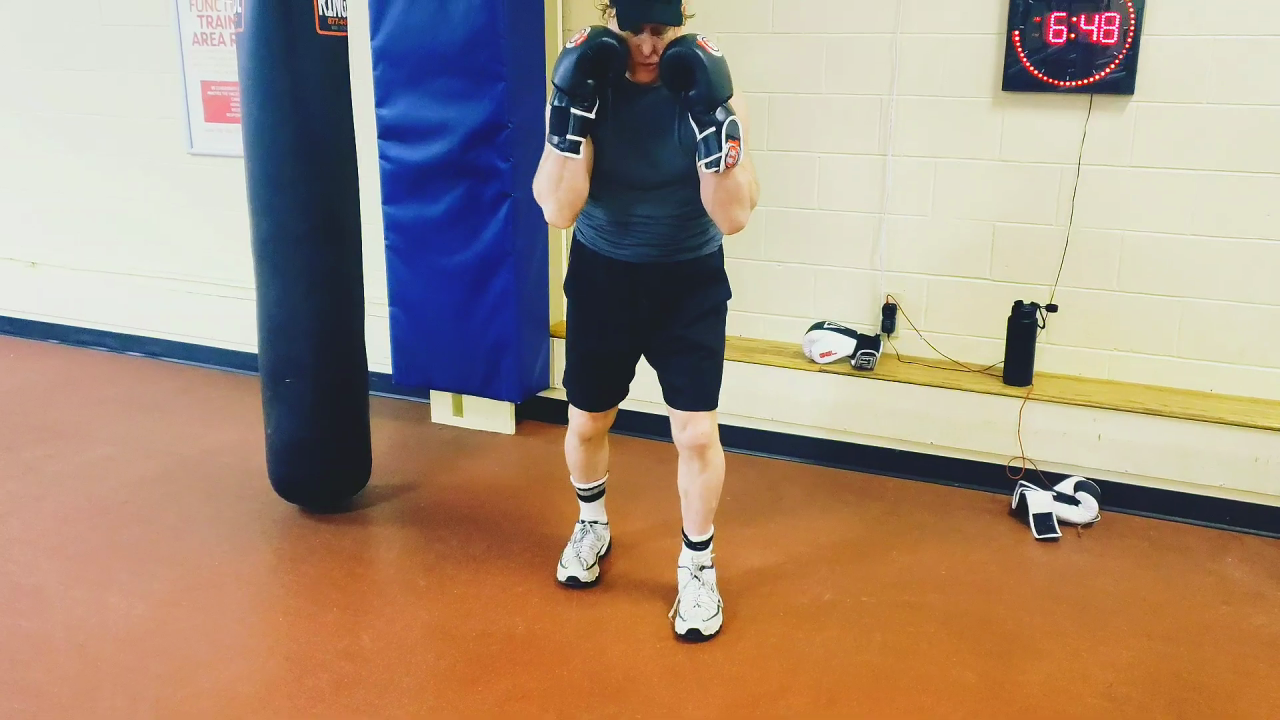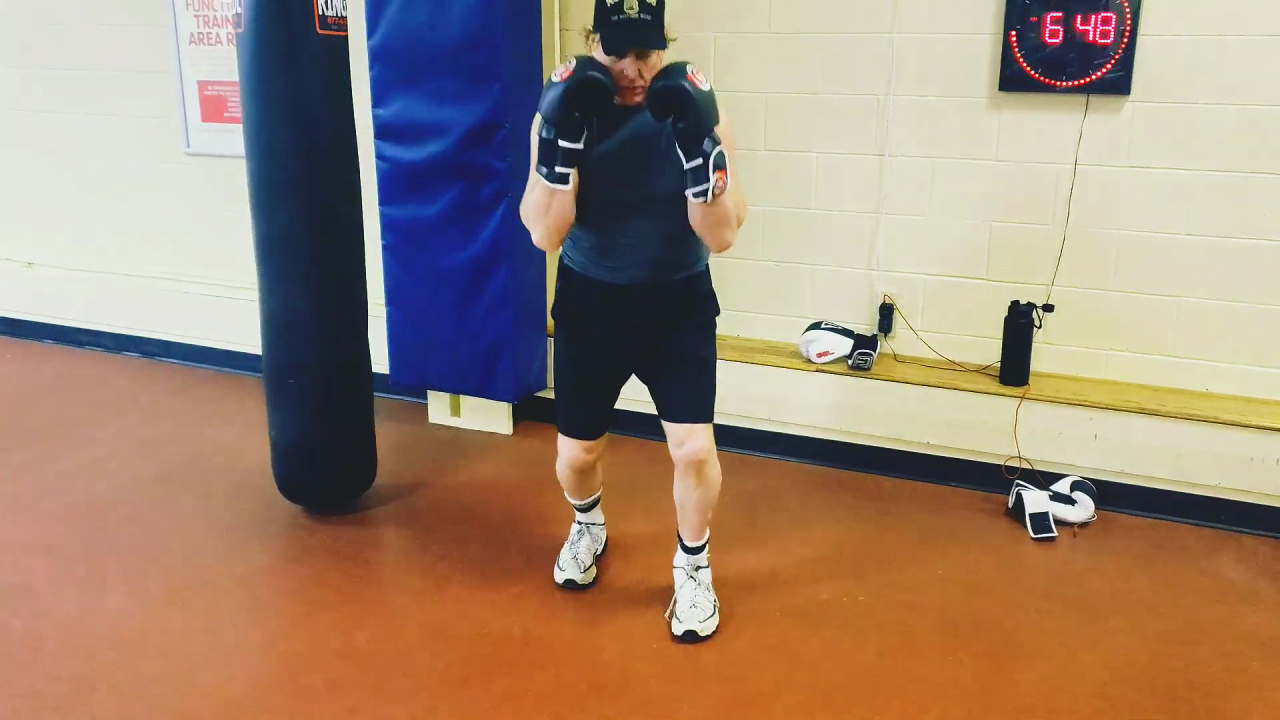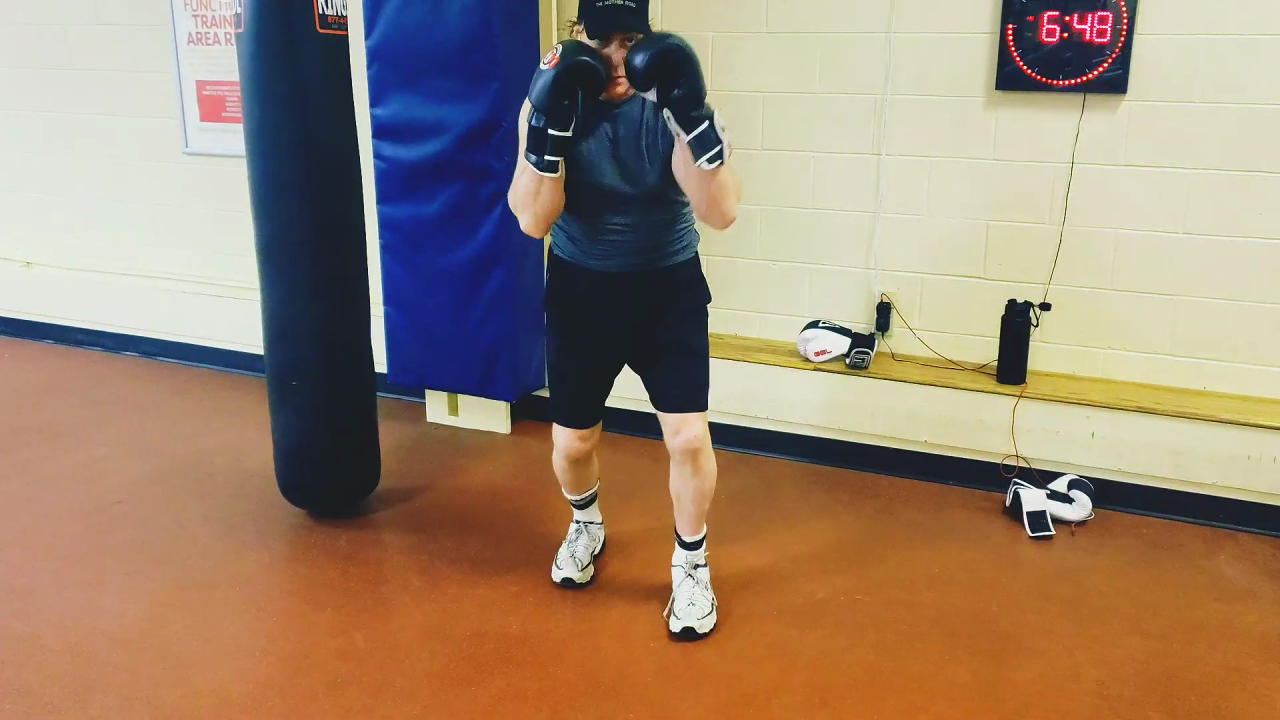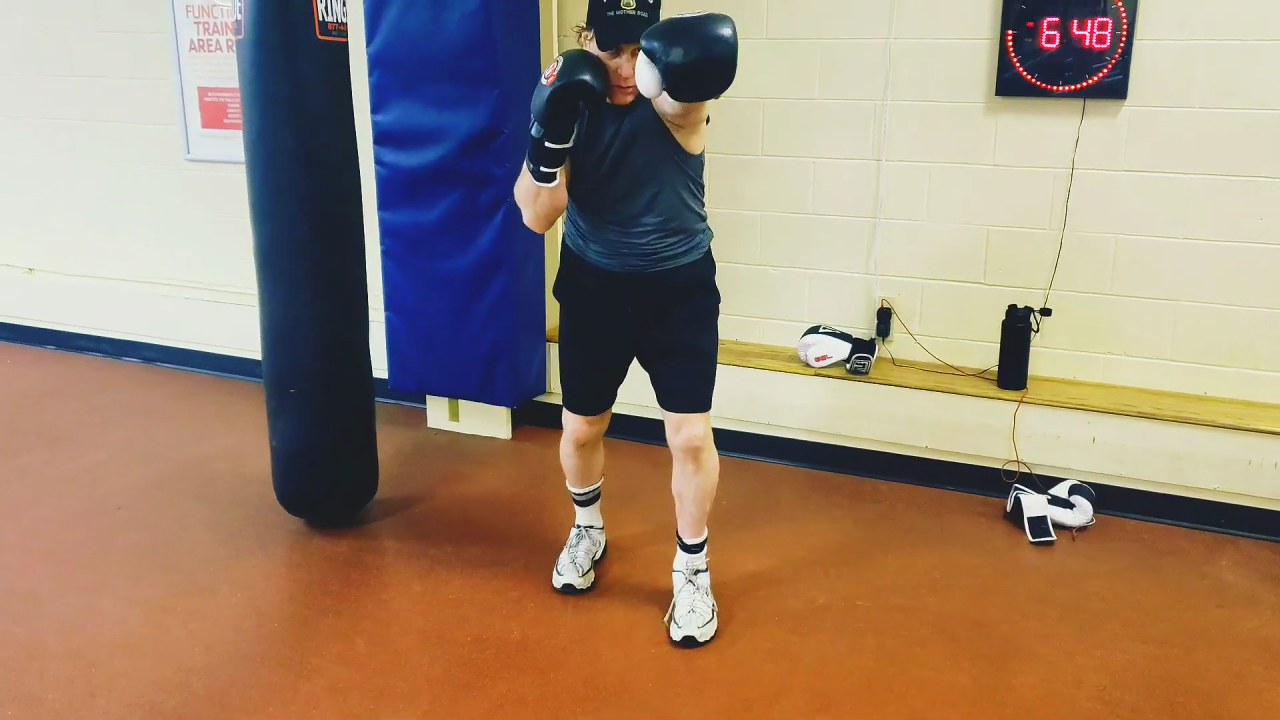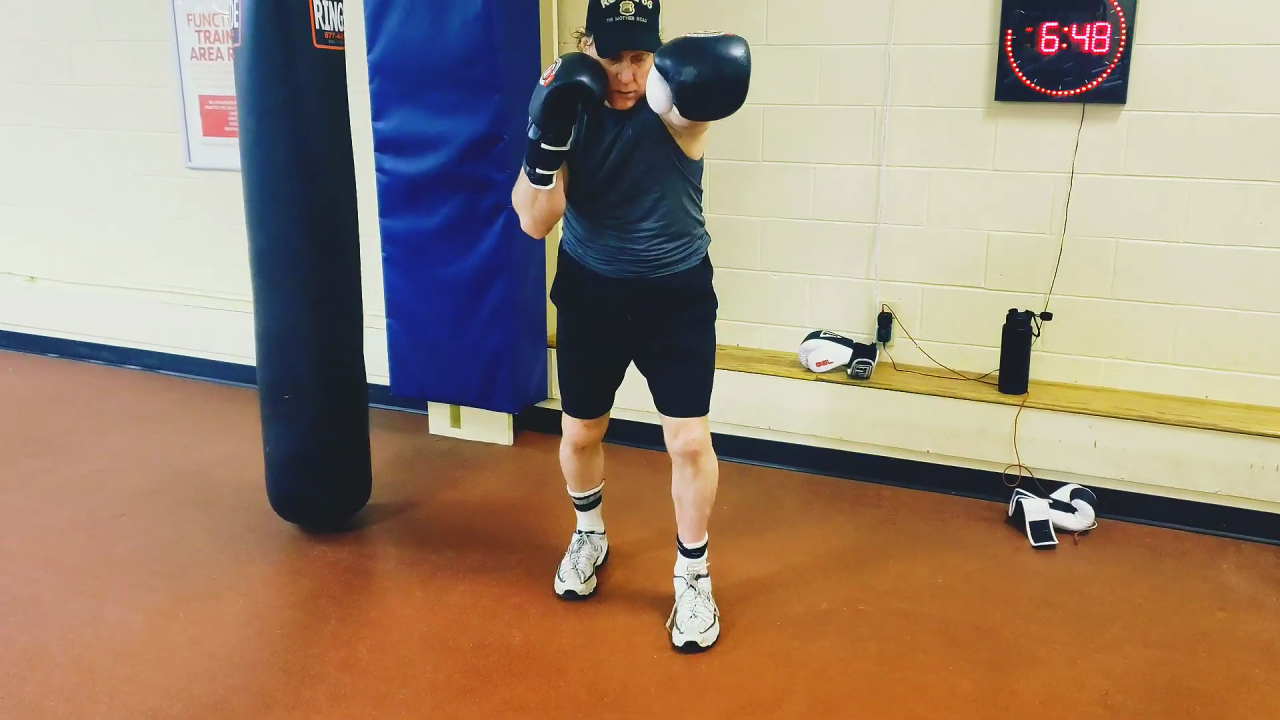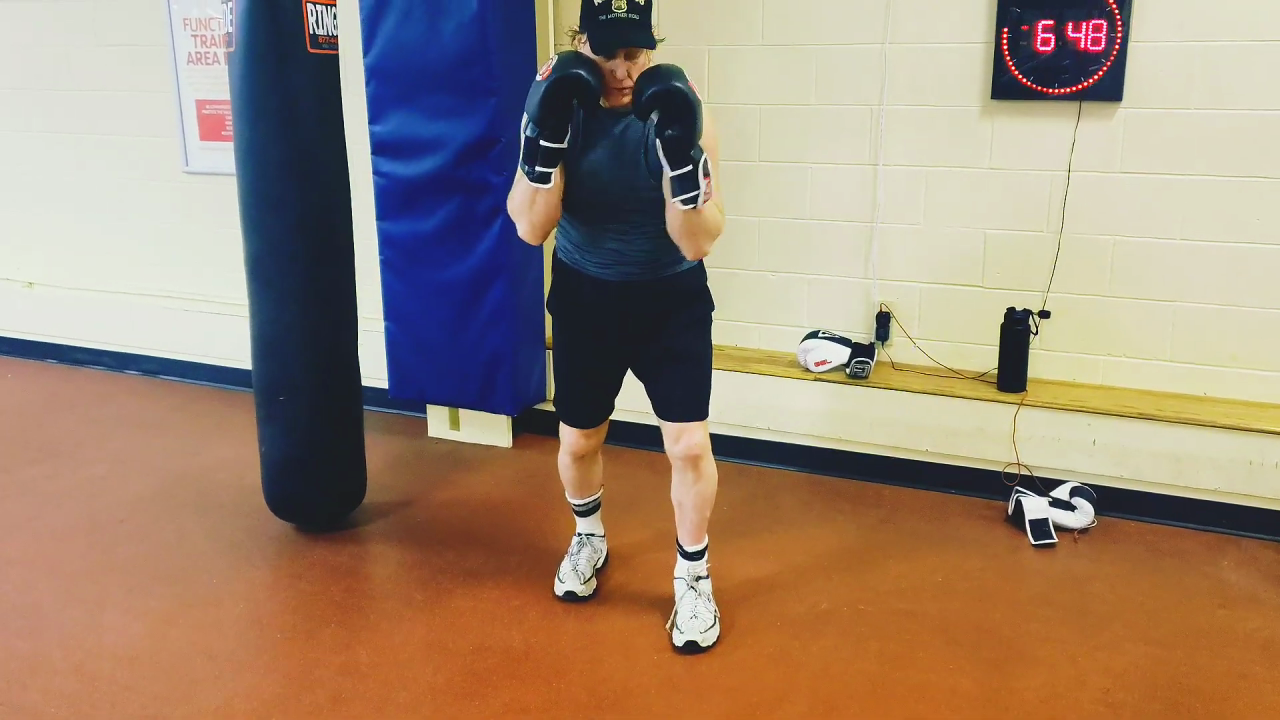
dt=0.5s
person 1, frame 1
left shoulder: (710, 90)
right shoulder: (582, 87)
left elbow: (733, 216)
right elbow: (558, 210)
left wrist: (713, 113)
right wrist: (572, 107)
left hip: (690, 283)
right hip: (602, 279)
left knee: (697, 432)
right knee: (587, 422)
left ankle: (697, 566)
right ankle: (592, 525)
person 1, frame 2
left shoulder: (697, 114)
right shoulder: (563, 112)
left elbow: (721, 237)
right elbow: (545, 235)
left wrist: (699, 142)
right wrist: (560, 136)
left hip: (679, 303)
right hip: (590, 302)
left knee: (694, 450)
right knee: (577, 453)
left ankle: (692, 568)
right ankle: (588, 527)
person 1, frame 3
left shoulder: (674, 103)
right shoulder: (550, 102)
left elbow: (719, 213)
right elbow: (533, 221)
left wrist: (690, 110)
right wrist: (550, 121)
left hip: (669, 290)
right hip: (581, 292)
left knee: (688, 438)
right knee: (572, 440)
left ankle: (691, 565)
right ankle: (587, 524)
person 1, frame 4
left shoulder: (672, 99)
right shoulder: (571, 100)
left elbow: (687, 82)
right elbow: (537, 216)
left wrist: (687, 60)
right wrist: (549, 132)
left hip: (679, 288)
right hip: (593, 286)
left knee: (691, 436)
right knee: (581, 427)
left ankle: (691, 570)
right ankle: (588, 529)
person 1, frame 5
left shoulder: (670, 100)
right shoulder: (567, 105)
left elbow: (700, 105)
right elbow: (534, 222)
left wrist: (704, 77)
right wrist: (546, 135)
left hip: (676, 293)
right hip: (590, 292)
left knee: (689, 440)
right knee: (580, 431)
left ankle: (693, 574)
right ankle: (589, 534)
person 1, frame 6
left shoulder: (679, 111)
right shoulder: (561, 109)
left elbow: (698, 244)
right elbow: (531, 228)
left wrist: (681, 152)
right wrist: (545, 134)
left hip: (672, 300)
right hip: (586, 299)
left knee: (690, 446)
right knee: (578, 442)
left ankle: (693, 578)
right ankle: (589, 538)
